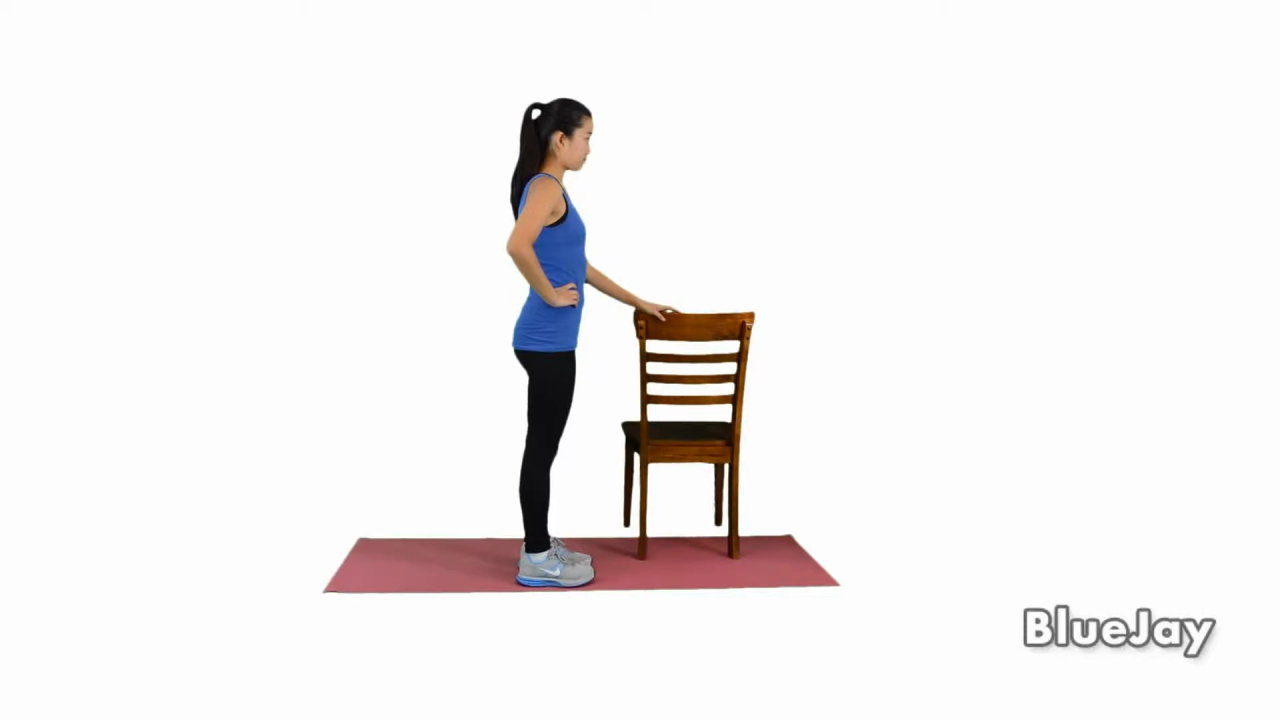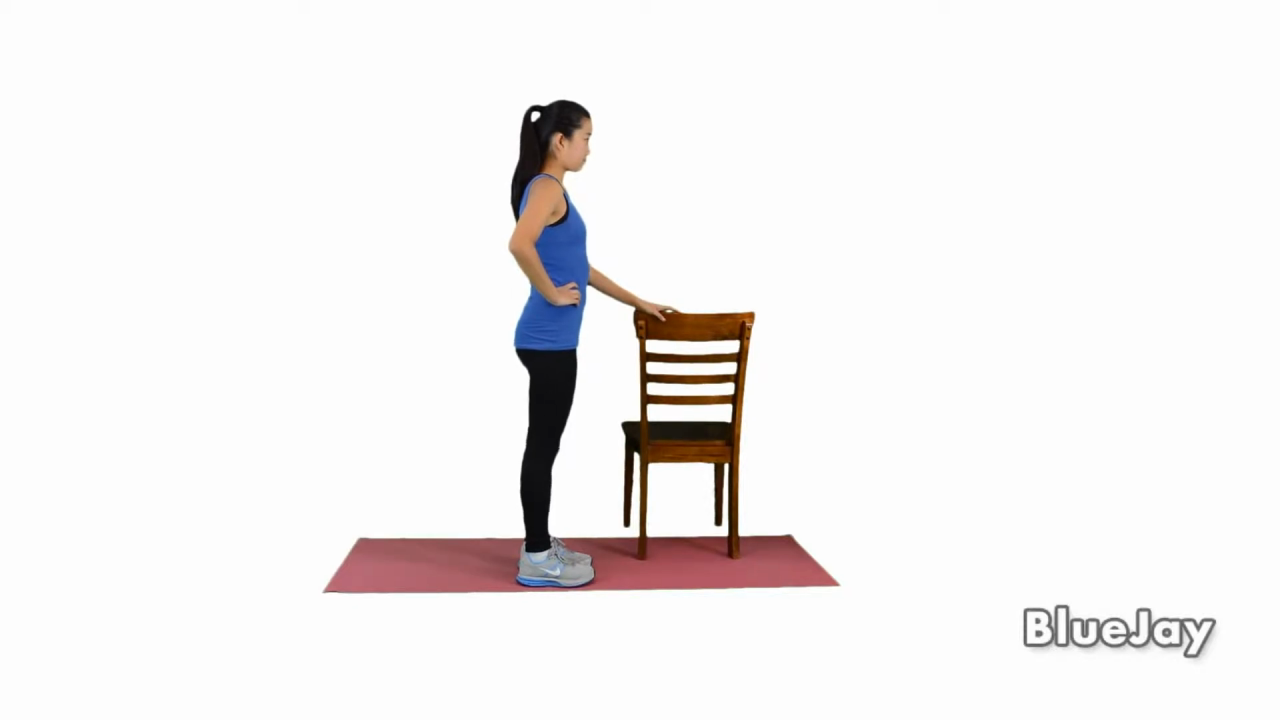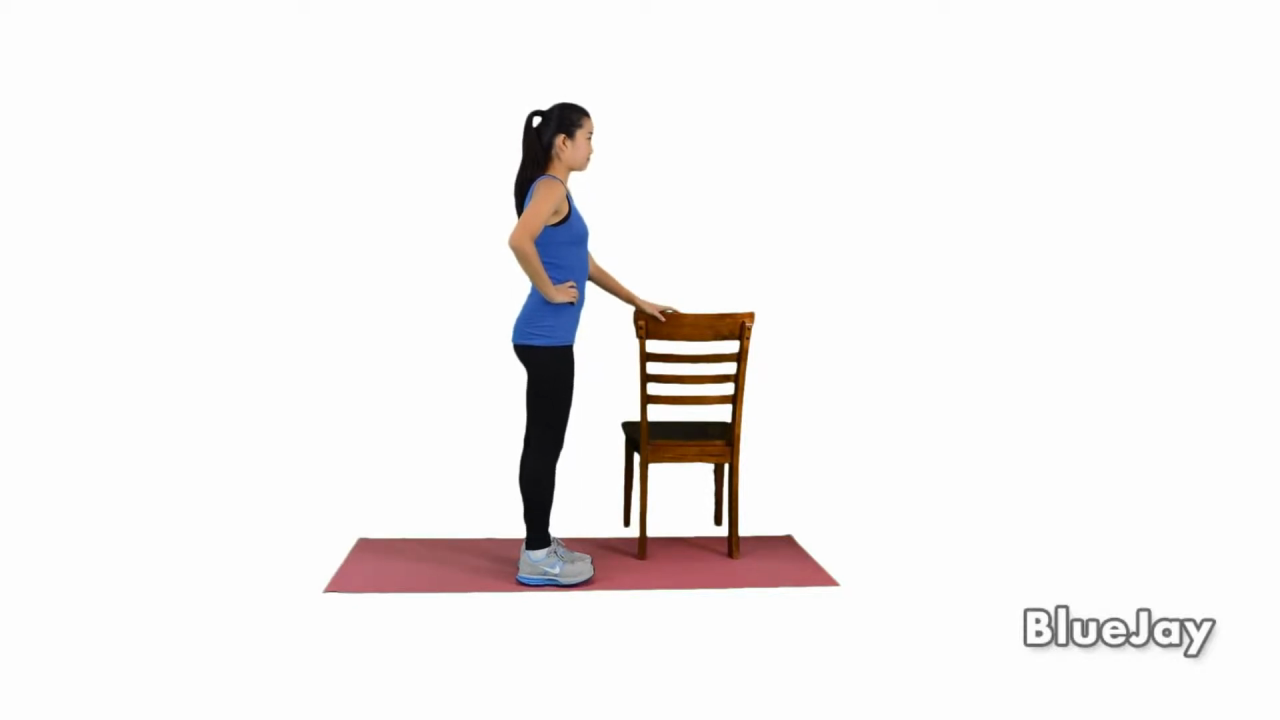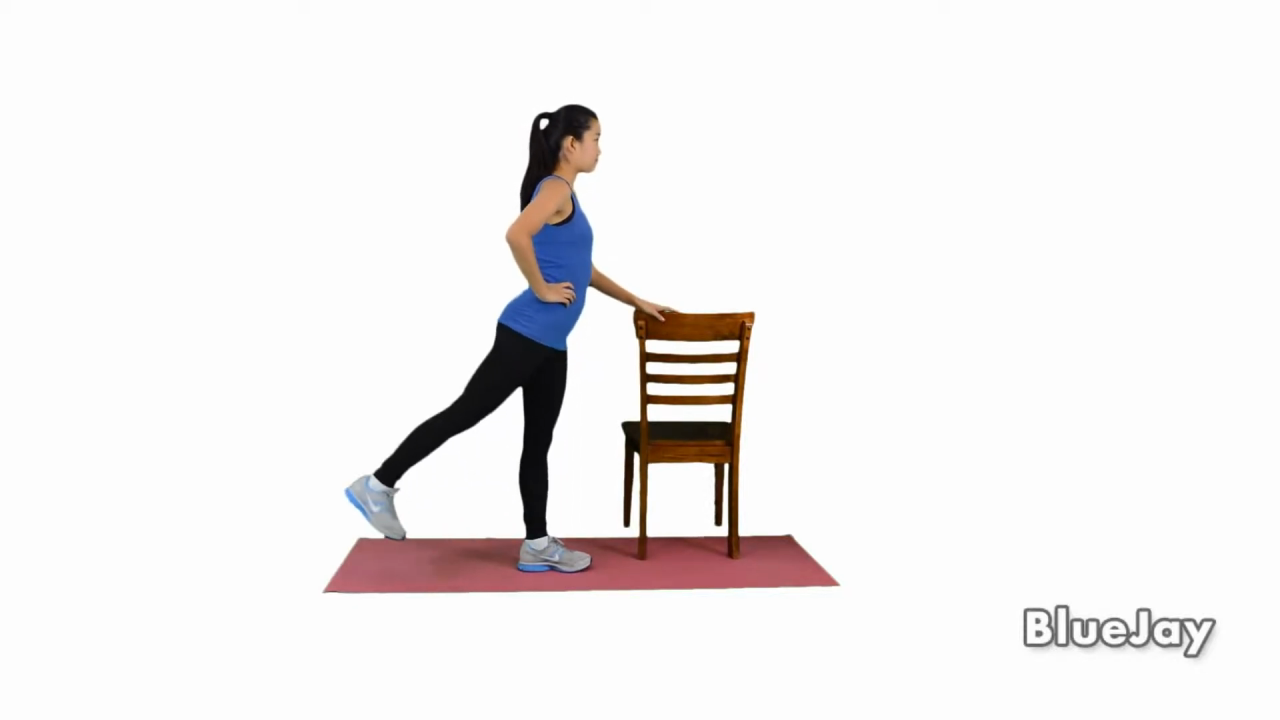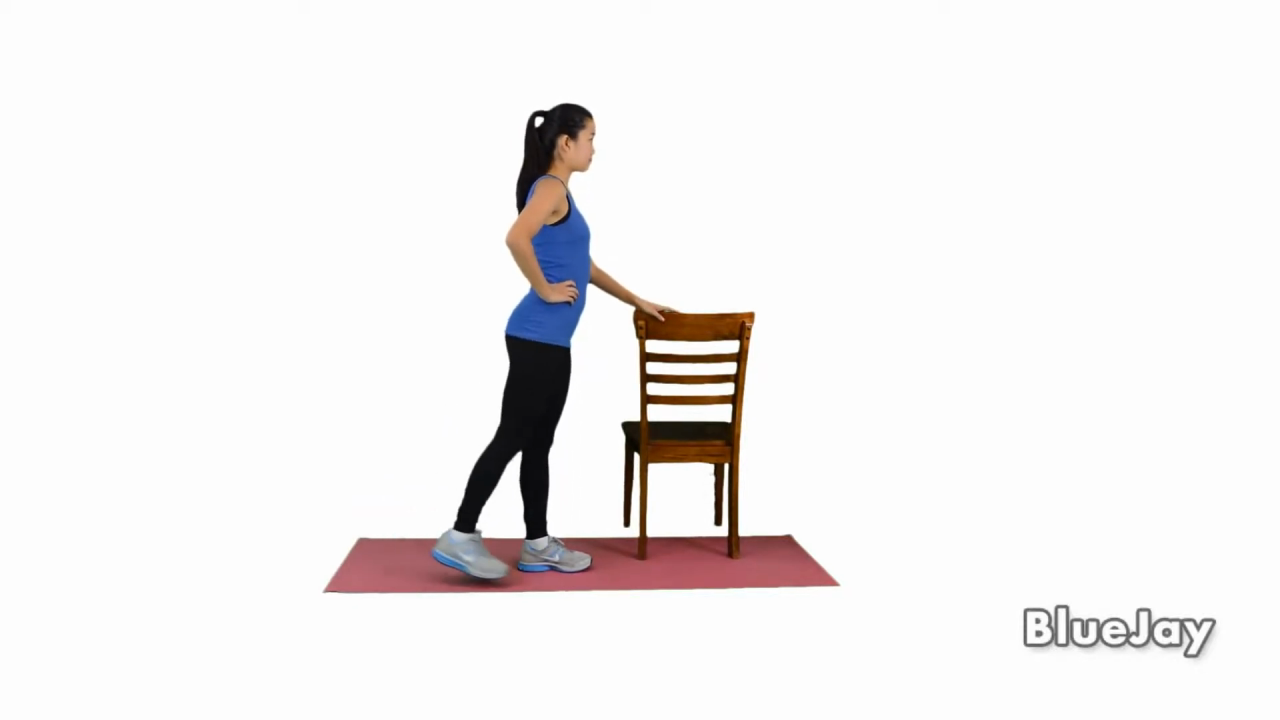
dt=1s
person 1, frame 1
left shoulder: (551, 189)
right shoulder: (545, 187)
left elbow: (581, 267)
right elbow: (518, 245)
left wrist: (639, 302)
right wrist: (550, 295)
left hip: (552, 339)
right hip: (547, 340)
left knee: (543, 447)
right knee: (541, 448)
left ankle: (540, 546)
right ankle: (536, 561)
person 1, frame 2
left shoulder: (551, 190)
right shoulder: (546, 187)
left elbow: (581, 268)
right elbow: (520, 244)
left wrist: (639, 303)
right wrist: (551, 293)
left hip: (554, 339)
right hip: (548, 339)
left knee: (544, 445)
right knee: (542, 446)
left ankle: (540, 546)
right ankle: (536, 559)
person 1, frame 3
left shoulder: (556, 190)
right shoulder: (550, 187)
left elbow: (585, 264)
right elbow: (519, 240)
left wrist: (640, 302)
right wrist: (547, 290)
left hip: (551, 337)
right hip: (545, 337)
left knee: (544, 442)
right knee: (544, 443)
left ankle: (542, 543)
right ankle: (536, 556)
person 1, frame 4
left shoulder: (565, 193)
right shoulder: (555, 188)
left elbow: (583, 268)
right elbow: (516, 235)
left wrist: (636, 301)
right wrist: (541, 289)
left hip: (550, 342)
right hip: (528, 333)
left knee: (539, 442)
right knee: (465, 413)
left ankle: (537, 544)
right ankle: (379, 484)
person 1, frame 5
left shoulder: (559, 190)
right shoulder: (549, 187)
left elbow: (584, 265)
right elbow: (516, 238)
left wrist: (637, 301)
right wrist: (542, 289)
left hip: (553, 340)
right hip: (536, 336)
left knee: (538, 443)
right knee: (512, 437)
left ankle: (538, 544)
right ankle: (459, 535)
